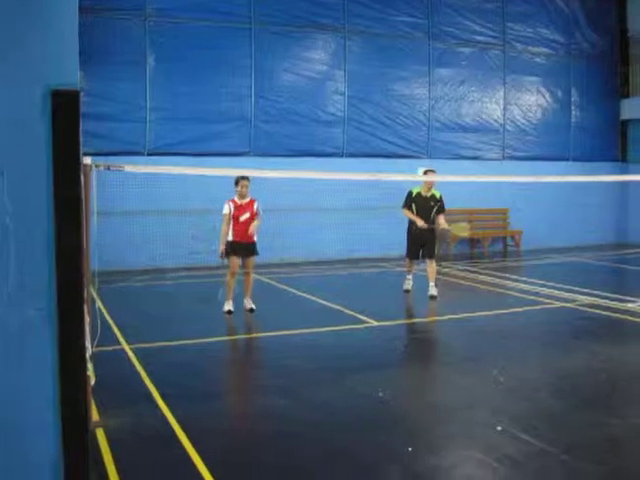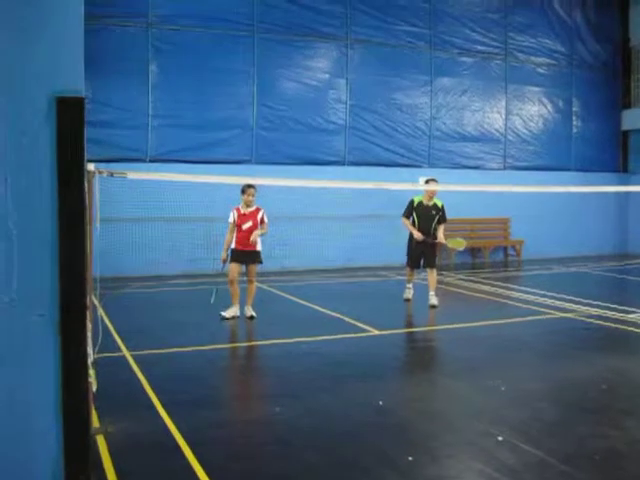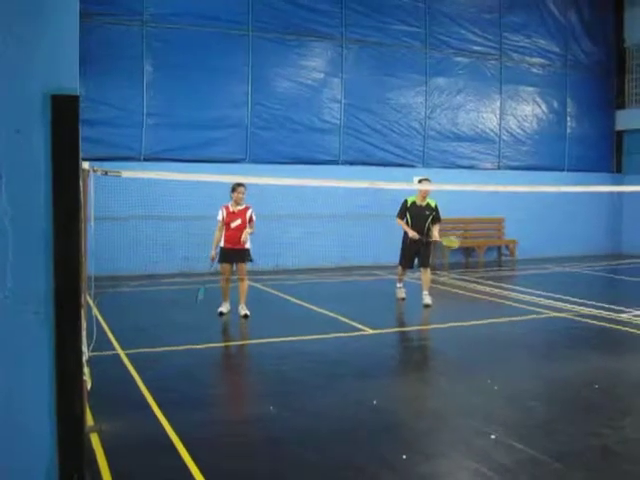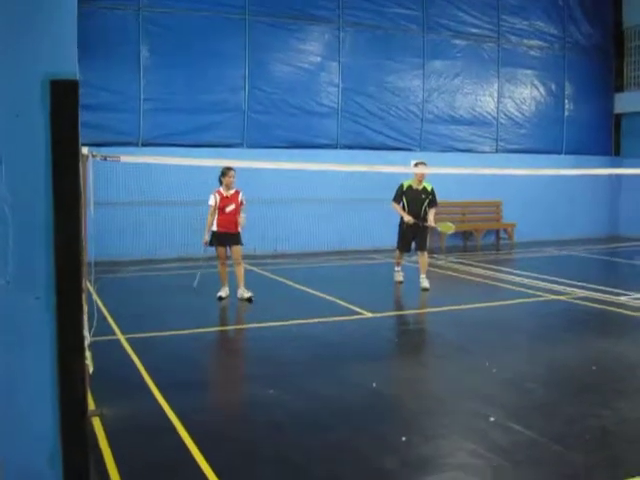
dt=0.5s
person 1, frame 1
left shoulder: (254, 203)
right shoulder: (230, 204)
left elbow: (257, 219)
right elbow: (225, 225)
left wrist: (255, 224)
right wrist: (222, 244)
left hip: (250, 242)
right hip: (234, 242)
left knee: (249, 271)
right knee: (233, 271)
left ankle: (248, 299)
right ankle: (229, 301)
person 1, frame 2
left shoulder: (260, 212)
right shoulder: (235, 212)
left elbow: (265, 229)
right elbow: (230, 233)
left wrist: (258, 233)
right wrist: (224, 251)
left hip: (253, 250)
right hip: (237, 250)
left knee: (251, 279)
right knee: (232, 278)
left ankle: (249, 308)
right ankle: (235, 308)
person 1, frame 3
left shoulder: (248, 210)
right shoulder: (224, 210)
left elbow: (252, 228)
right elbow: (219, 230)
left wrist: (247, 232)
right wrist: (214, 249)
left hip: (242, 248)
right hip: (226, 248)
left knee: (242, 277)
right knee: (225, 277)
left ankle: (242, 306)
right ankle: (225, 303)
person 1, frame 4
left shoulder: (239, 194)
right shoulder: (216, 195)
right elbow: (211, 215)
left wrist: (242, 217)
right wrist: (206, 234)
left hip: (235, 232)
right hip: (219, 232)
left knee: (238, 261)
right knee: (222, 261)
left ankle: (242, 289)
right ankle: (224, 288)
person 2, frame 1
left shoulder: (437, 196)
right shoulder: (412, 193)
left elbow: (440, 213)
right elbow: (405, 210)
left wrist: (442, 221)
right wrist: (417, 220)
left hip: (430, 231)
right hip: (414, 230)
left knee: (430, 258)
right knee: (410, 257)
left ankle: (432, 286)
right ankle: (409, 278)
person 2, frame 2
left shoulder: (439, 205)
right shoulder: (414, 202)
left elbow: (441, 223)
right elbow: (405, 218)
left wrist: (440, 234)
right wrist: (414, 231)
left hip: (431, 241)
right hip: (415, 240)
left knee: (431, 268)
right knee: (411, 266)
left ankle: (432, 295)
right ankle: (409, 287)
person 2, frame 3
left shoulder: (433, 205)
right shoulder: (408, 202)
left elbow: (436, 223)
right elbow: (399, 219)
left wrist: (435, 232)
right wrist: (409, 231)
left hip: (425, 240)
right hip: (409, 239)
left knee: (425, 267)
right knee: (403, 266)
left ankle: (425, 294)
right ankle: (399, 286)
person 2, frame 4
left shoulder: (429, 189)
right shoulder: (404, 186)
left elbow: (432, 206)
right elbow: (395, 203)
left wrist: (431, 217)
right wrist: (404, 215)
left hip: (422, 224)
right hip: (406, 223)
left knee: (422, 251)
right knee: (401, 249)
left ankle: (423, 278)
right ankle: (398, 270)
